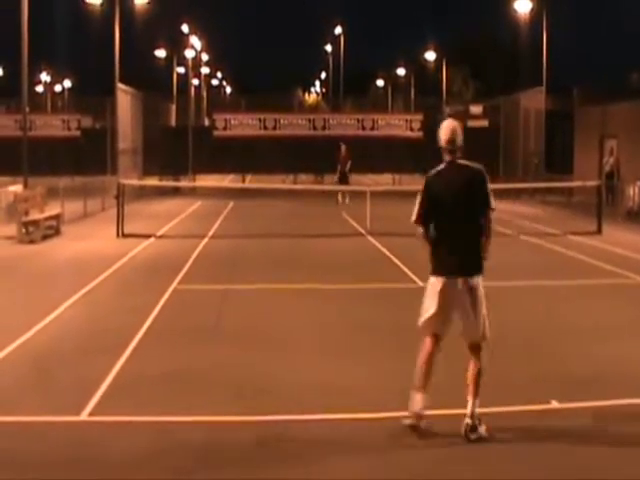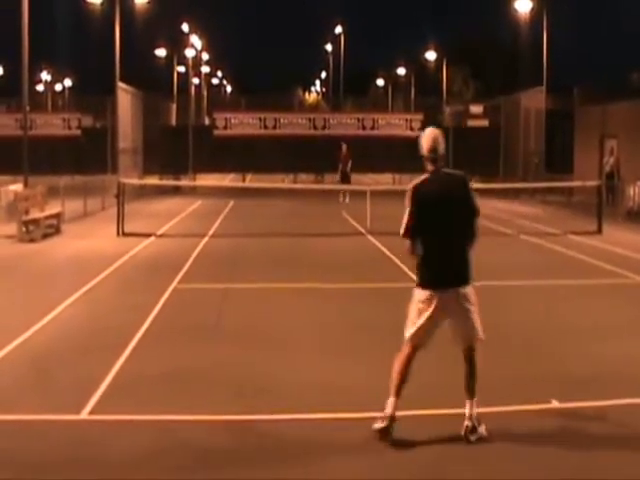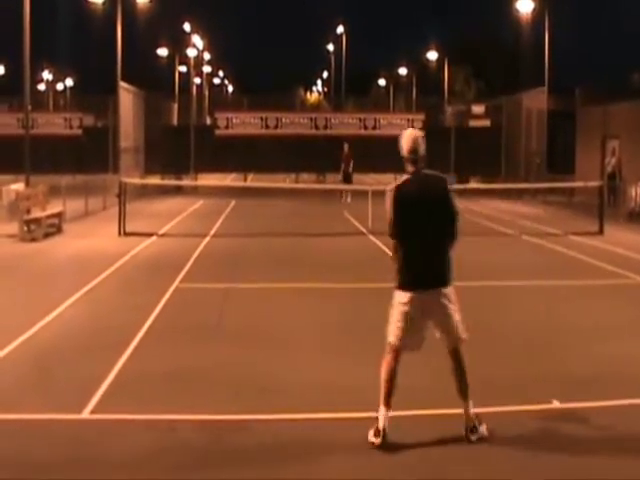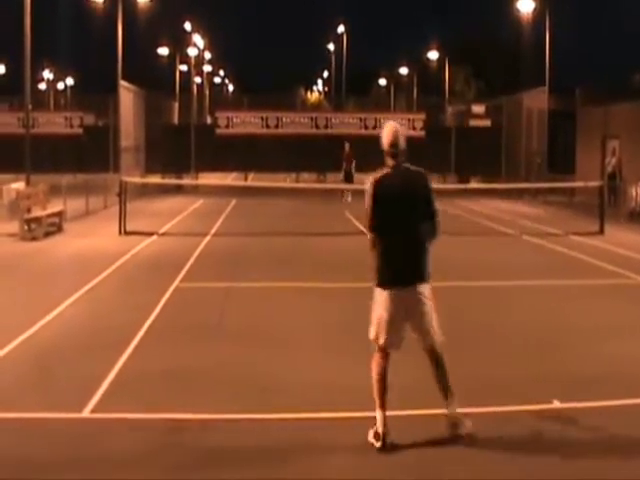
dt=0.1s
person 1, frame 1
left shoulder: (431, 180)
right shoulder: (478, 174)
left elbow: (422, 228)
right elbow: (487, 223)
left hip: (441, 272)
right hip: (471, 272)
left knee: (431, 339)
right knee: (476, 347)
left ankle: (417, 407)
right ankle: (472, 420)
person 1, frame 2
left shoulder: (416, 189)
right shoulder: (461, 183)
left elbow: (410, 241)
right elbow: (472, 231)
left hip: (428, 283)
right hip: (459, 281)
left knee: (408, 349)
right knee: (469, 350)
left ankle: (389, 414)
right ankle: (472, 421)
person 1, frame 3
left shoulder: (397, 190)
right shoulder: (441, 184)
left elbow: (395, 244)
right elbow: (452, 233)
left hip: (409, 284)
right hip: (439, 282)
left knee: (392, 352)
right knee: (455, 351)
left ankle: (383, 424)
right ankle: (470, 420)
person 1, frame 4
left shoulder: (376, 184)
right shoulder: (421, 180)
left elbow: (373, 238)
right elbow: (432, 229)
left hip: (388, 282)
right hip: (417, 279)
left knee: (381, 353)
right knee: (433, 350)
left ankle: (380, 427)
right ankle: (453, 416)
